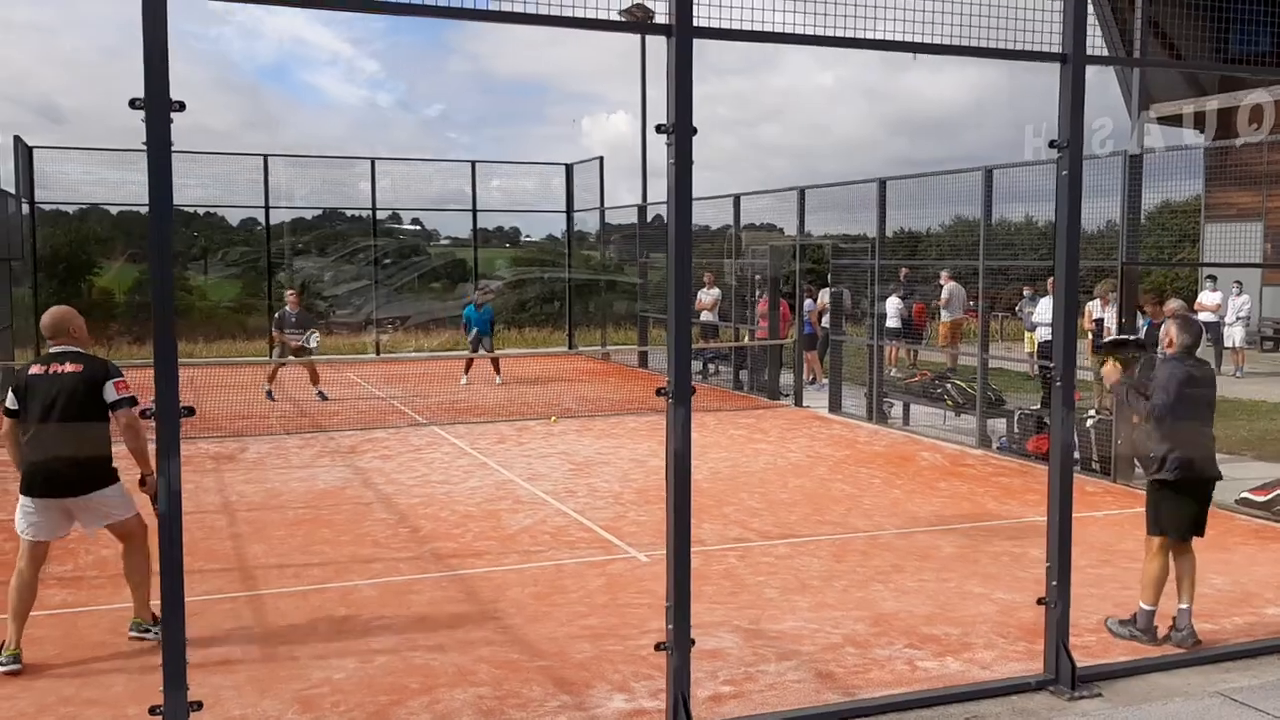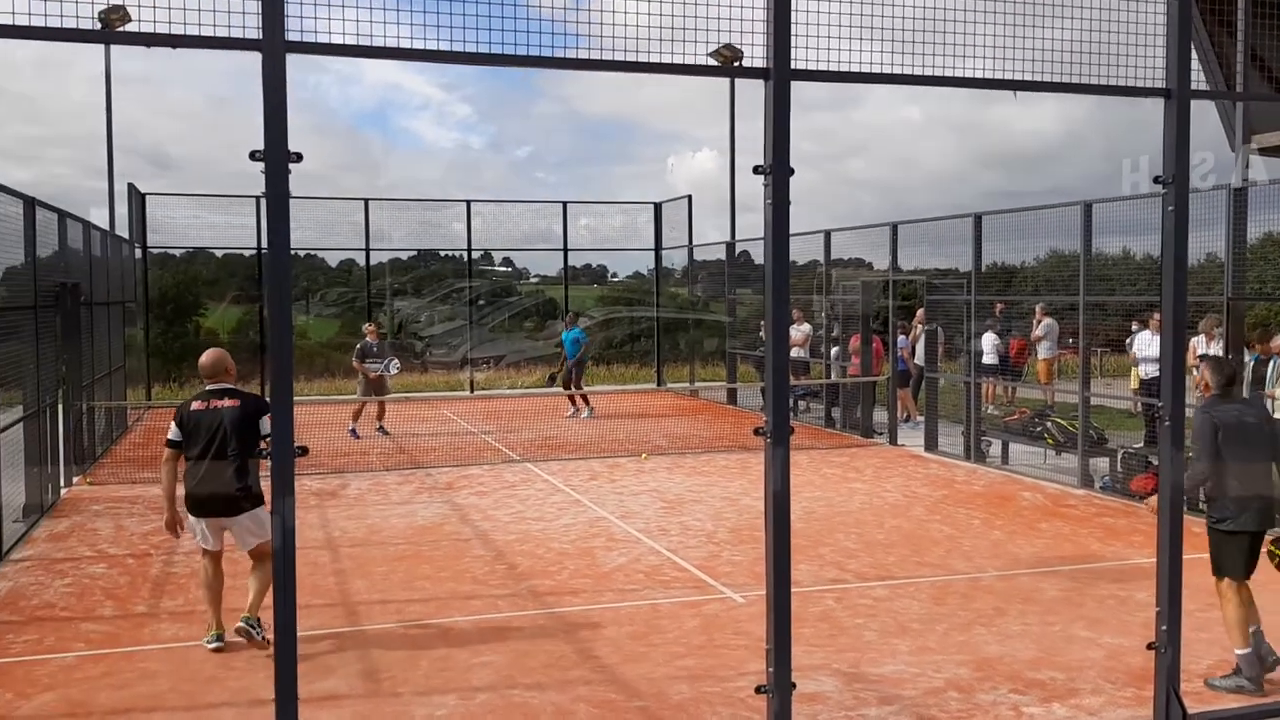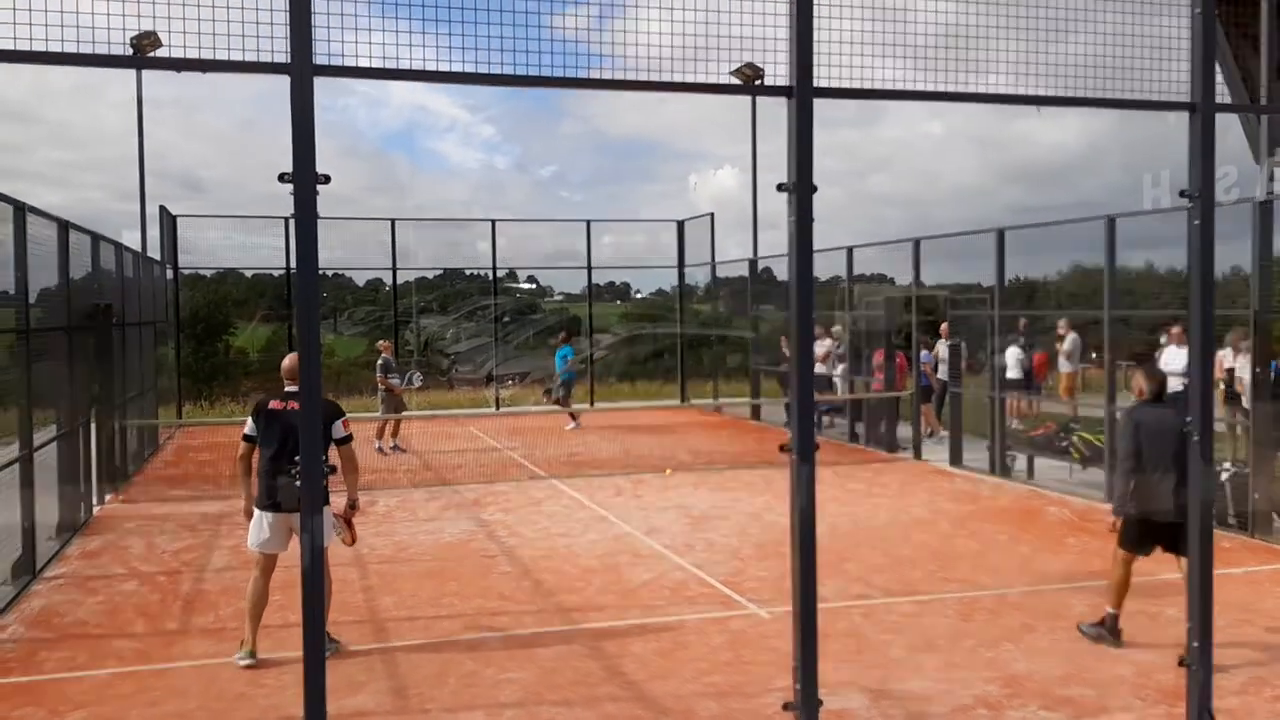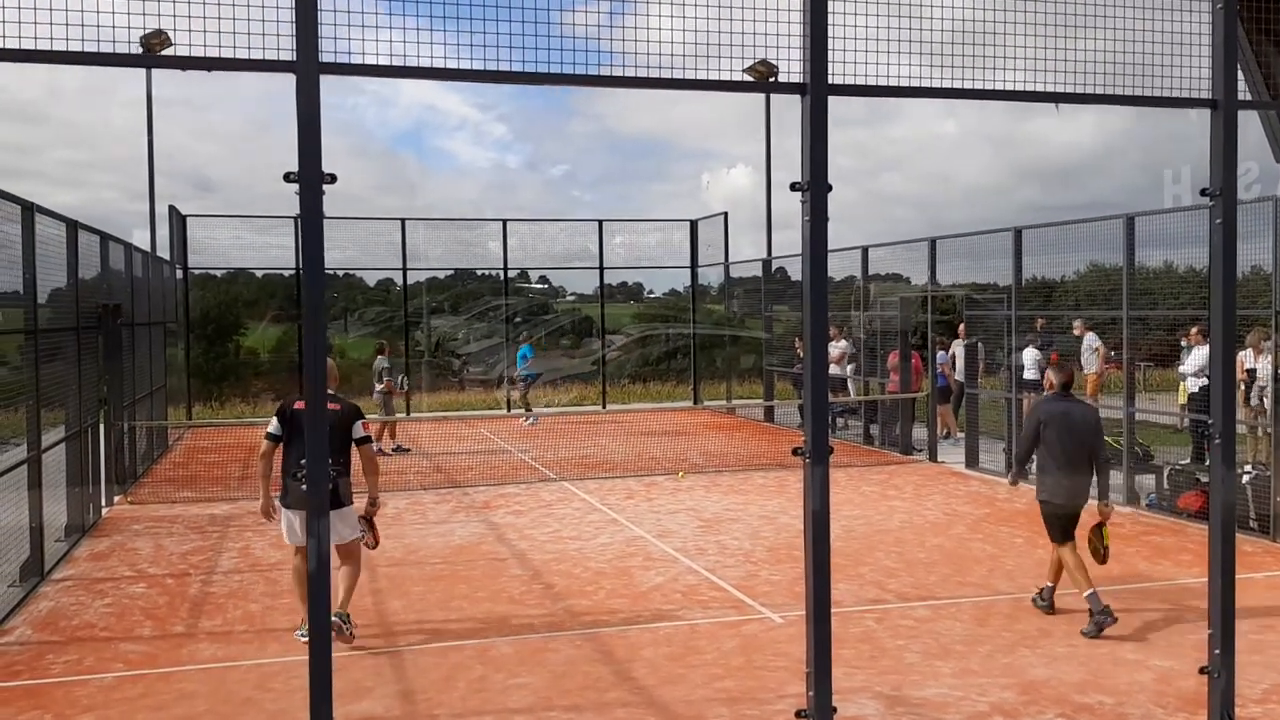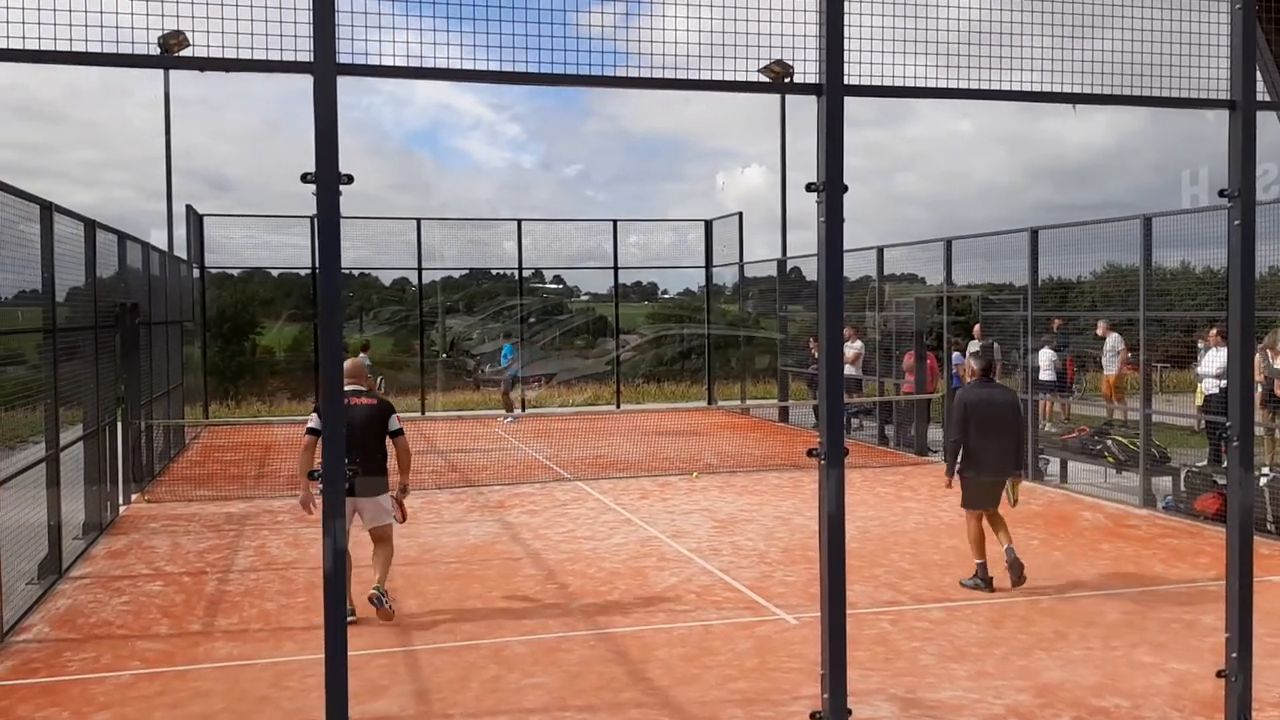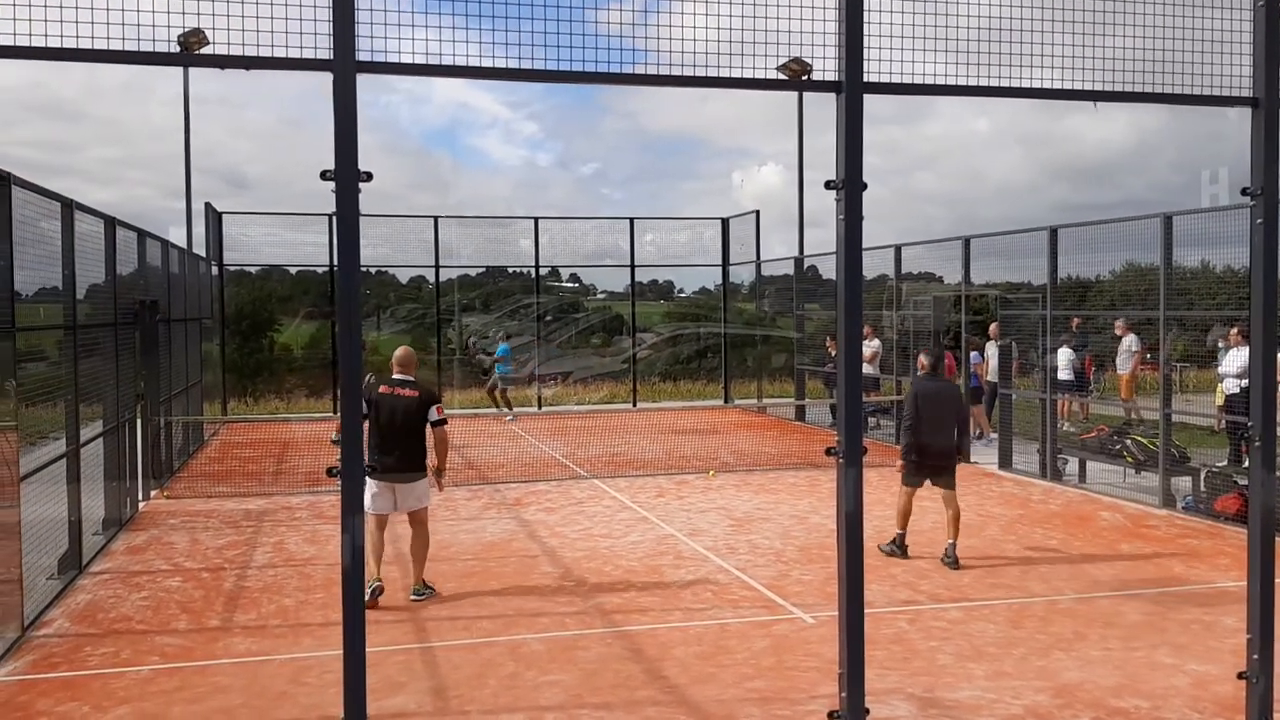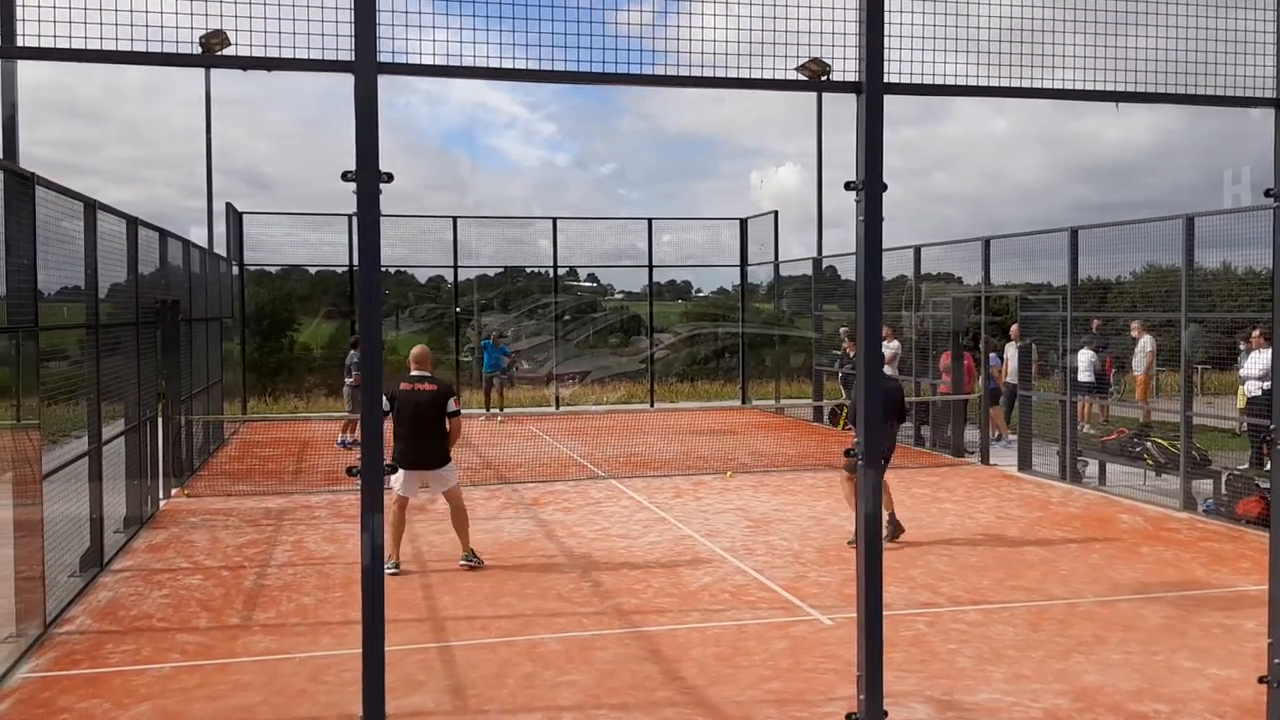
dt=0.7s
person 1, frame 1
right shoulder: (102, 371)
right elbow: (130, 425)
right wrist: (148, 472)
left hip: (39, 482)
right hip: (92, 480)
right knee: (136, 535)
right ankle: (142, 619)
person 1, frame 2
left shoulder: (186, 410)
right shoulder: (255, 405)
left elbow: (169, 462)
left wrist: (169, 508)
left hip: (200, 502)
right hip: (243, 499)
left knee: (211, 558)
right knee: (264, 558)
left ankle: (215, 630)
right ankle: (250, 616)
person 1, frame 3
left shoulder: (262, 407)
right shoulder: (329, 410)
left elbow: (243, 456)
right elbow: (348, 459)
left wrist: (247, 497)
right wrist: (352, 497)
left hip: (270, 501)
left knee: (261, 571)
right knee: (318, 568)
left ankle: (249, 645)
right ankle: (320, 638)
person 1, frame 4
left shoulder: (287, 408)
right shoulder: (350, 411)
left elbow: (265, 453)
right elbow: (368, 457)
left wrist: (265, 495)
right wrist: (373, 496)
left hip: (295, 496)
right hip: (336, 497)
left knee: (301, 555)
right knee: (350, 556)
left ankle: (309, 623)
right ankle: (340, 611)
person 1, frame 5
right shoulder: (383, 405)
left elbow: (307, 447)
right elbow: (403, 448)
left wrist: (304, 488)
right wrist: (404, 482)
right hip: (374, 485)
right knee: (383, 540)
left ankle: (347, 606)
right ankle: (379, 587)
person 1, frame 6
left shoulder: (372, 391)
right shoulder: (428, 396)
right elbow: (441, 437)
right wrist: (440, 469)
left hip: (378, 470)
right hip: (413, 472)
left knee: (376, 529)
right knee: (419, 525)
left ankle: (375, 579)
right ankle: (418, 584)
person 1, frame 7
left shoulder: (394, 390)
right shoulder: (445, 389)
right elbow: (456, 427)
left hip: (404, 459)
right hip: (437, 460)
left knee: (398, 505)
right knee: (456, 503)
left ankle: (393, 560)
right ankle: (467, 553)
person 2, frame 1
left shoulder: (1171, 367)
right shoulder: (1204, 371)
left elbow: (1154, 414)
left wrist: (1118, 385)
right wrist: (1129, 384)
left hip: (1173, 469)
right hip: (1202, 469)
left knee: (1157, 546)
right knee: (1182, 545)
left ankle: (1143, 624)
right ankle: (1183, 626)
person 2, frame 2
left shoulder: (1207, 414)
left elbow: (1202, 470)
left wrist: (1163, 498)
left hip: (1230, 511)
left knee: (1229, 587)
right knee: (1231, 578)
left ankle: (1248, 672)
person 2, frame 3
left shoulder: (1133, 416)
right shoulder: (1181, 418)
left elbow: (1127, 466)
right elbow: (1189, 467)
left wrist: (1117, 509)
left hip: (1147, 506)
right hip: (1182, 508)
left knee: (1122, 559)
left ankle: (1108, 626)
person 2, frame 4
left shoulder: (1041, 409)
right shoulder: (1089, 412)
left elbow: (1024, 450)
right elbow: (1101, 459)
left wrist: (1015, 475)
right wrist: (1103, 499)
left hip: (1052, 489)
right hip: (1079, 490)
left knee: (1064, 549)
right knee: (1062, 543)
left ankle: (1099, 609)
right ankle: (1047, 596)
person 2, frame 5
left shoulder: (965, 395)
right shoulder: (1009, 395)
left elbow: (955, 437)
right elbow: (1020, 435)
left wrist: (949, 470)
right wrist: (1017, 468)
left hip: (975, 468)
right hip: (1003, 469)
left knee: (973, 516)
right knee: (991, 513)
left ankle: (982, 576)
right ankle: (1011, 556)
person 2, frame 6
left shoulder: (916, 386)
right shoulder: (953, 388)
left elbow: (909, 423)
right elbow: (963, 423)
left wrist: (903, 455)
right wrist: (961, 450)
left hip: (920, 452)
right hip: (946, 454)
left knee: (905, 493)
right knee: (949, 499)
left ankle: (899, 544)
right ankle: (951, 551)
person 2, frame 7
right shoulder: (896, 386)
left elbow: (854, 416)
right elbow: (901, 416)
right hip: (888, 442)
left knee: (847, 478)
right knee: (878, 479)
right ankle: (892, 523)
